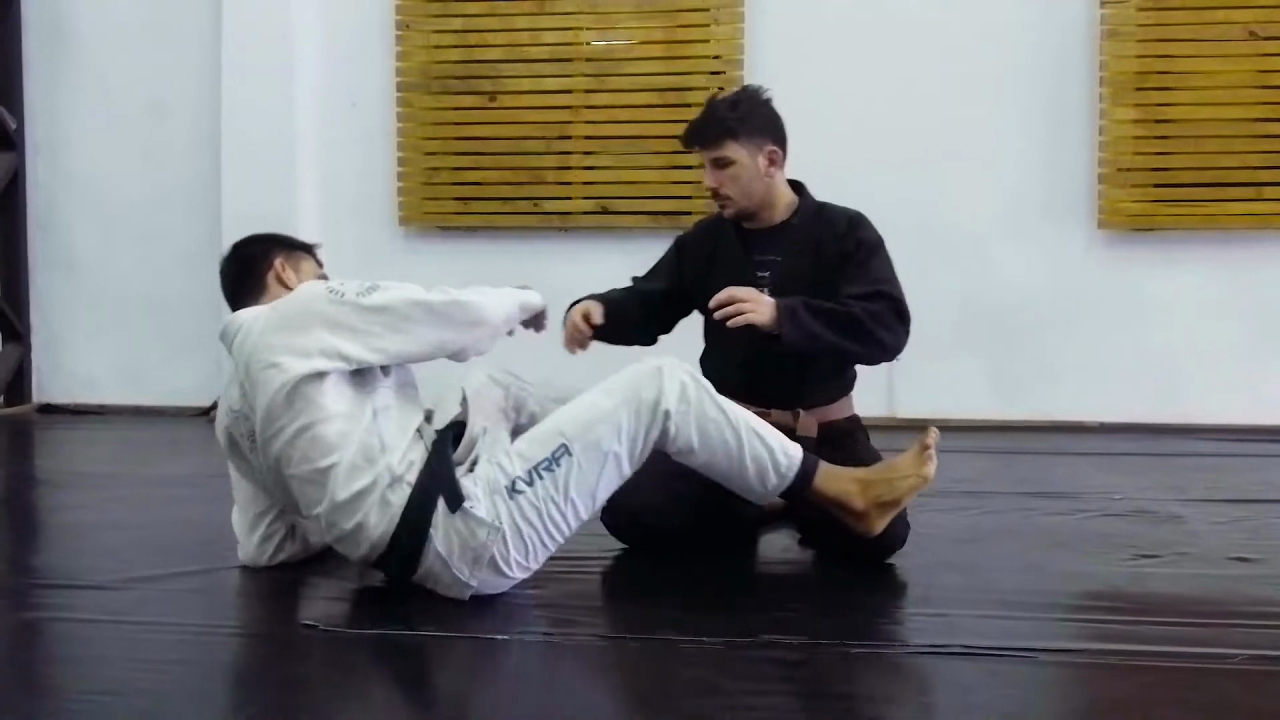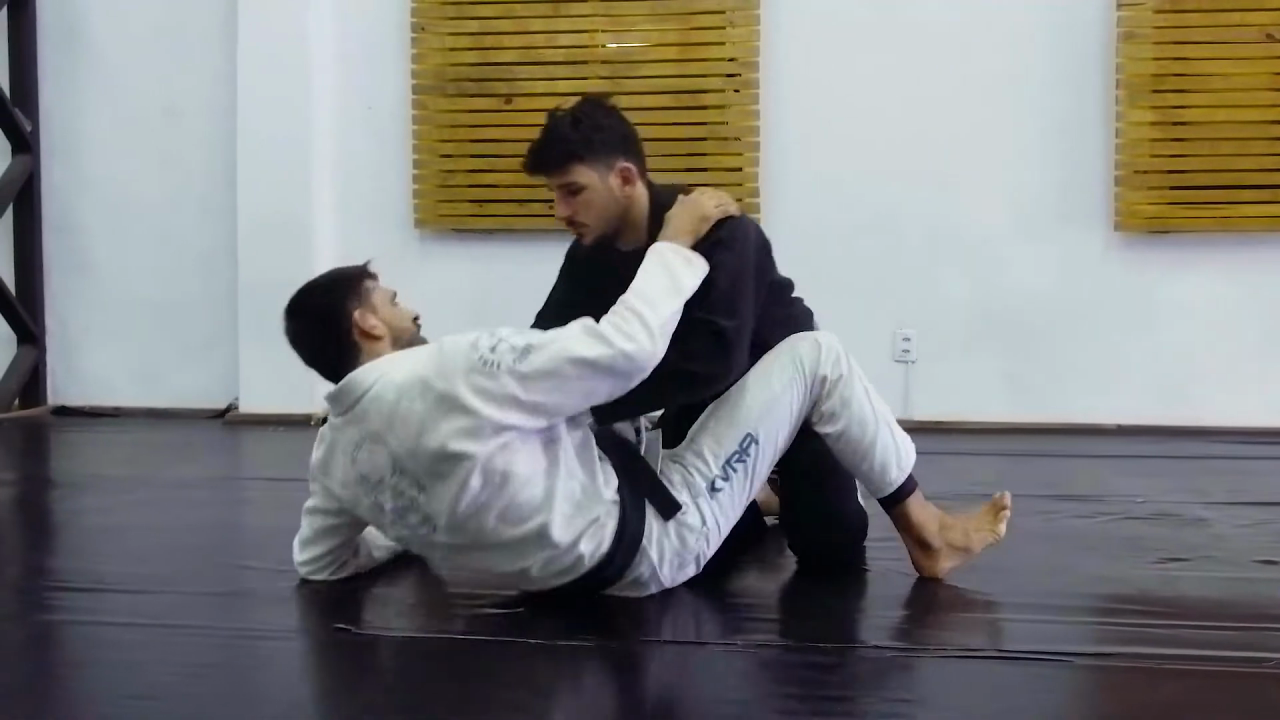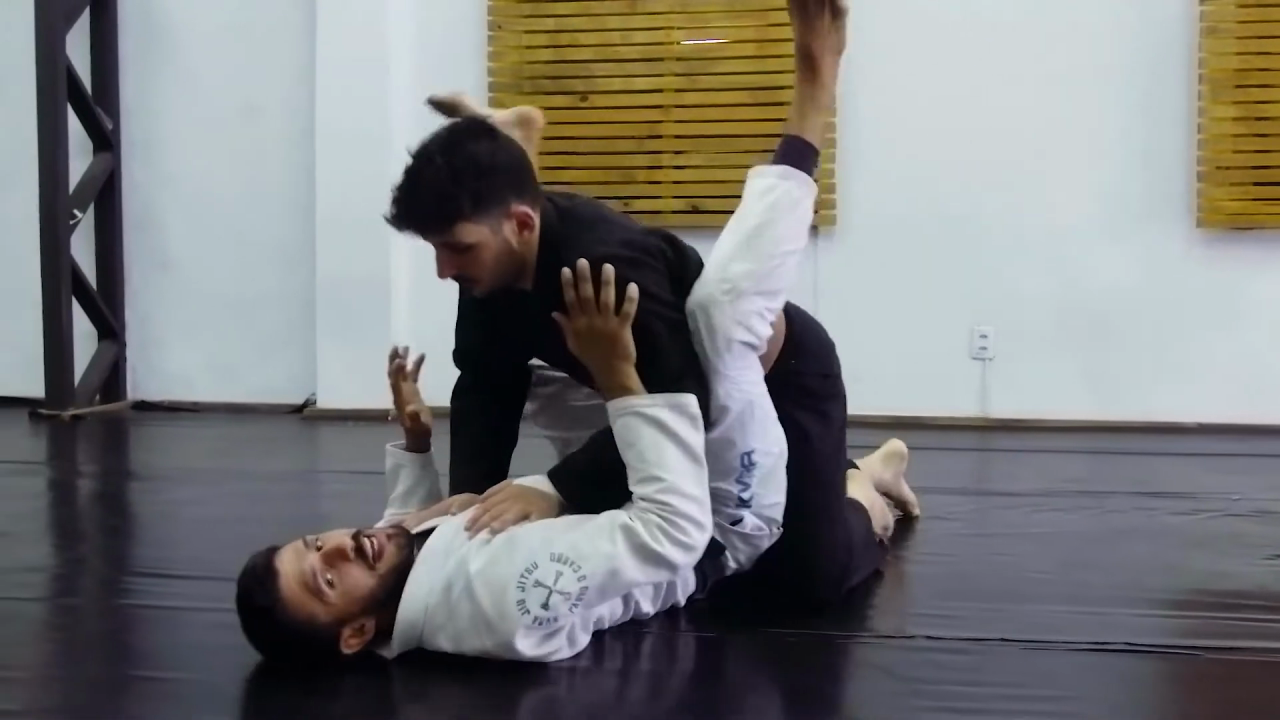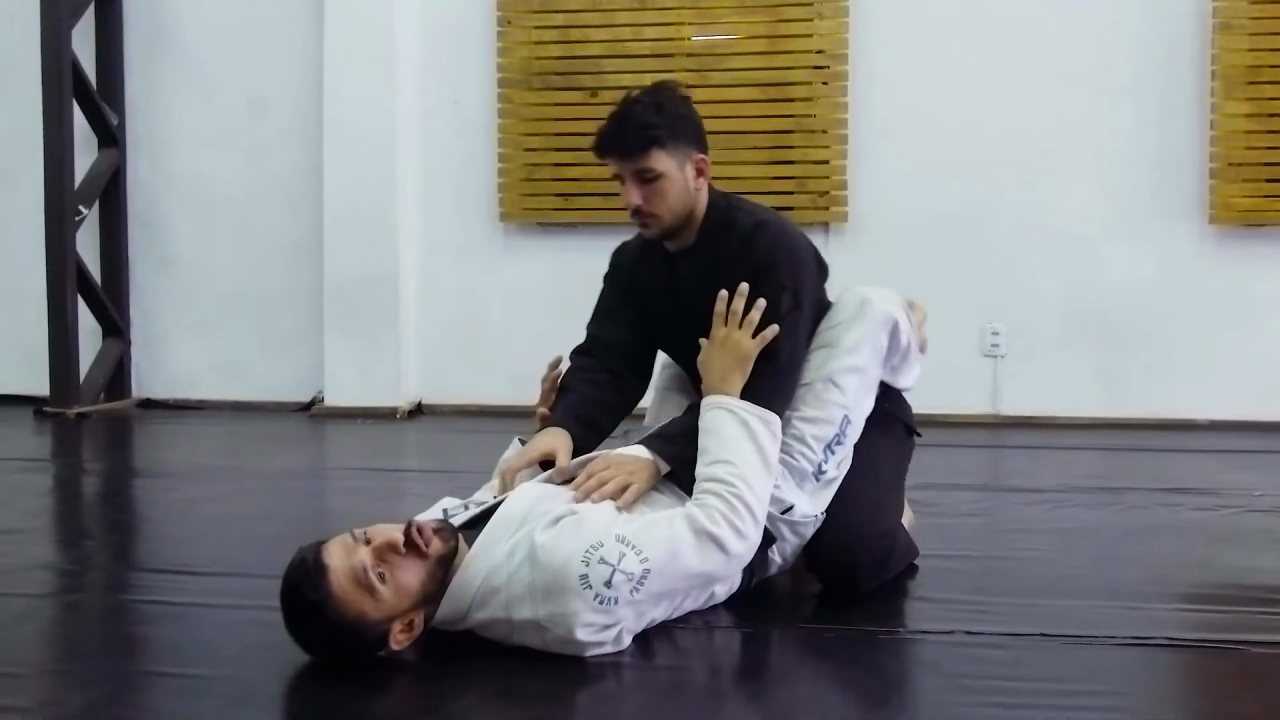
dt=1s
person 1, frame 1
left shoulder: (235, 406)
right shoulder: (307, 312)
left elbow: (263, 546)
right elbow: (467, 316)
right wrist: (528, 303)
left hip: (417, 551)
right hip: (470, 536)
left knee: (493, 391)
right knee: (661, 386)
left ankle: (622, 451)
right ankle: (847, 492)
person 1, frame 2
left shoulder: (335, 455)
right shoulder: (448, 370)
left elbow: (319, 562)
right elbow: (626, 347)
right wrist: (677, 239)
left hip: (556, 576)
right hip: (654, 541)
right knee: (810, 354)
right ankle: (922, 528)
person 1, frame 3
left shoulder: (393, 571)
right shoulder: (500, 597)
right elbow: (677, 533)
left wrist: (412, 439)
right wrist: (621, 379)
left hip: (624, 499)
right hip: (719, 531)
right knee: (722, 303)
person 1, frame 4
left shoulder: (433, 534)
right shoulder: (560, 578)
right elbow: (727, 531)
right wrist: (725, 389)
left hip: (676, 478)
right hip: (756, 516)
left knee: (694, 334)
right knee: (866, 312)
right ankle: (896, 345)
person 2, frame 1
left shoulder: (844, 233)
right shoulder: (705, 240)
left elbow: (887, 327)
right elbow: (648, 304)
left wrist: (782, 314)
right wrist: (598, 309)
left hip: (822, 432)
left knee: (877, 535)
right knee: (632, 514)
left ankle: (804, 508)
right ankle: (753, 510)
person 2, frame 2
left shoulder: (717, 233)
right shoulder: (590, 253)
left elbow: (708, 359)
right hip: (703, 401)
left knee: (832, 548)
right ankle: (759, 496)
person 2, frame 3
left shoulder: (609, 264)
right shoulder: (494, 262)
right elbow: (488, 386)
left wrist: (557, 492)
right wrist: (469, 498)
left hip: (776, 370)
right hip: (692, 376)
left knee: (808, 581)
left ankle: (870, 486)
person 2, frame 4
left shoulder: (771, 245)
right shoulder: (634, 262)
left elbow: (763, 386)
right elbow: (607, 364)
left wrist: (655, 454)
right wrist: (563, 428)
left hip: (848, 411)
left knee: (847, 557)
left ankle: (884, 513)
